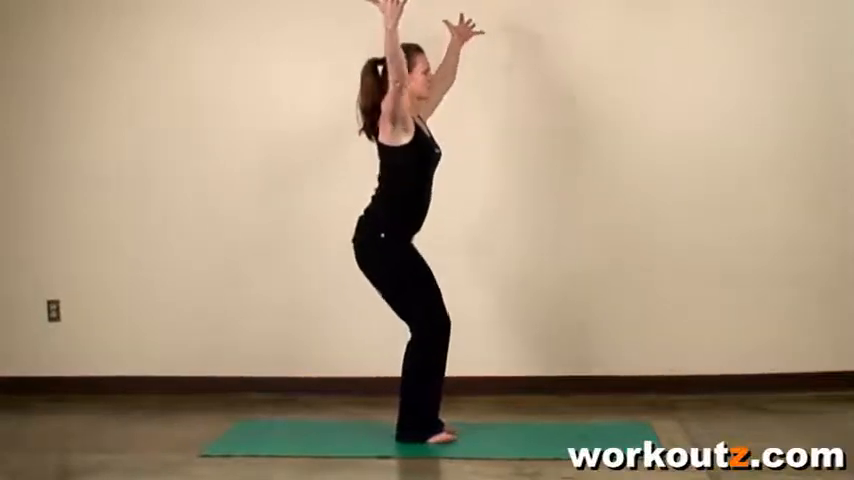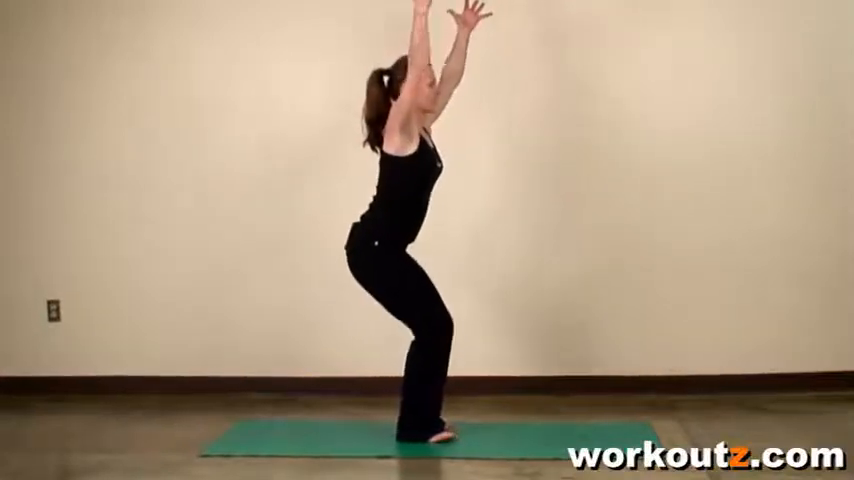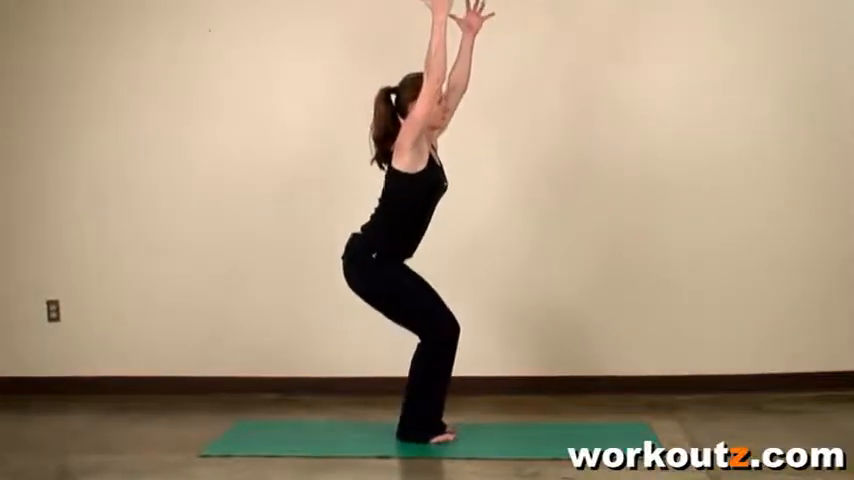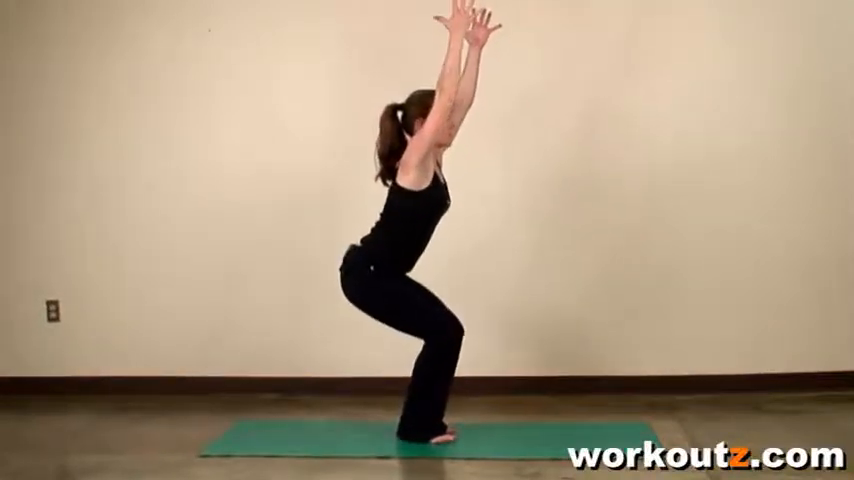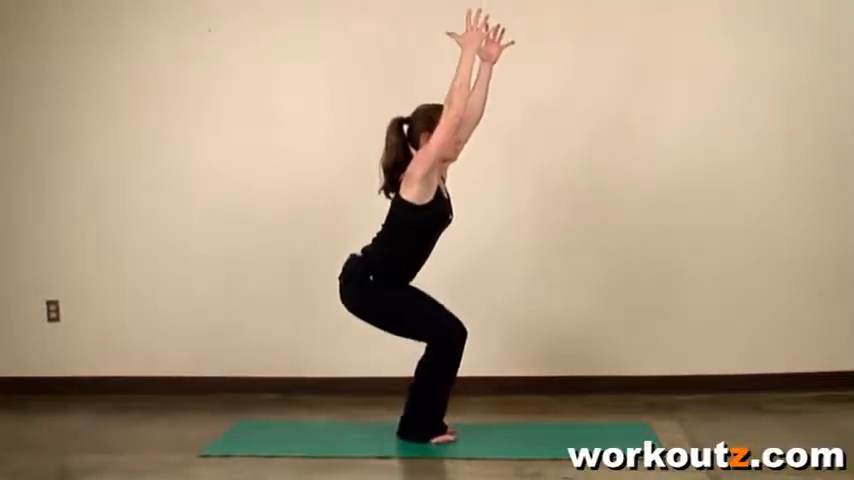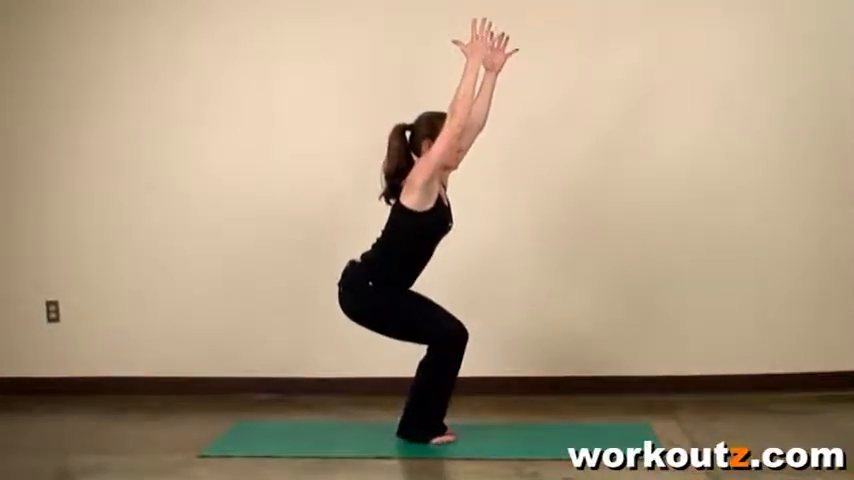
dt=0.4s
person 1, frame 1
left shoulder: (416, 116)
right shoulder: (393, 118)
left elbow: (445, 80)
right elbow: (395, 74)
left wrist: (456, 44)
left hip: (394, 240)
right hip: (379, 241)
left knee: (434, 325)
right knee: (429, 326)
left ankle: (423, 421)
right ankle: (416, 426)
person 1, frame 2
left shoulder: (421, 126)
right shoulder: (399, 127)
left elbow: (451, 78)
right elbow: (416, 68)
left hip: (386, 249)
right hip: (372, 250)
left knee: (436, 328)
right knee: (433, 327)
left ankle: (423, 420)
right ankle: (416, 425)
person 1, frame 3
left shoulder: (427, 142)
right shoulder: (408, 143)
left elbow: (456, 86)
right elbow: (433, 79)
left hip: (382, 260)
right hip: (369, 262)
left knee: (443, 331)
right knee: (439, 331)
left ankle: (424, 422)
right ankle: (417, 426)
person 1, frame 4
left shoulder: (432, 160)
right shoulder: (414, 161)
left elbow: (461, 101)
right elbow: (446, 96)
left wrist: (475, 47)
left hip: (381, 272)
right hip: (366, 275)
left knee: (447, 332)
right knee: (444, 332)
left ankle: (423, 422)
right ankle: (419, 426)
person 1, frame 5
left shoulder: (437, 173)
right shoulder: (418, 174)
left elbow: (470, 117)
right elbow: (454, 111)
left wrist: (487, 62)
right wrist: (468, 52)
left hip: (381, 282)
right hip: (365, 284)
left knee: (450, 335)
right knee: (447, 335)
left ankle: (423, 422)
right ankle: (419, 427)
person 1, frame 6
left shoulder: (438, 180)
right shoulder: (420, 181)
left elbow: (473, 125)
right elbow: (457, 121)
left wrist: (491, 71)
right wrist: (473, 62)
left hip: (380, 287)
right hip: (364, 290)
left knee: (451, 336)
right knee: (449, 337)
left ankle: (423, 422)
right ankle: (419, 427)
